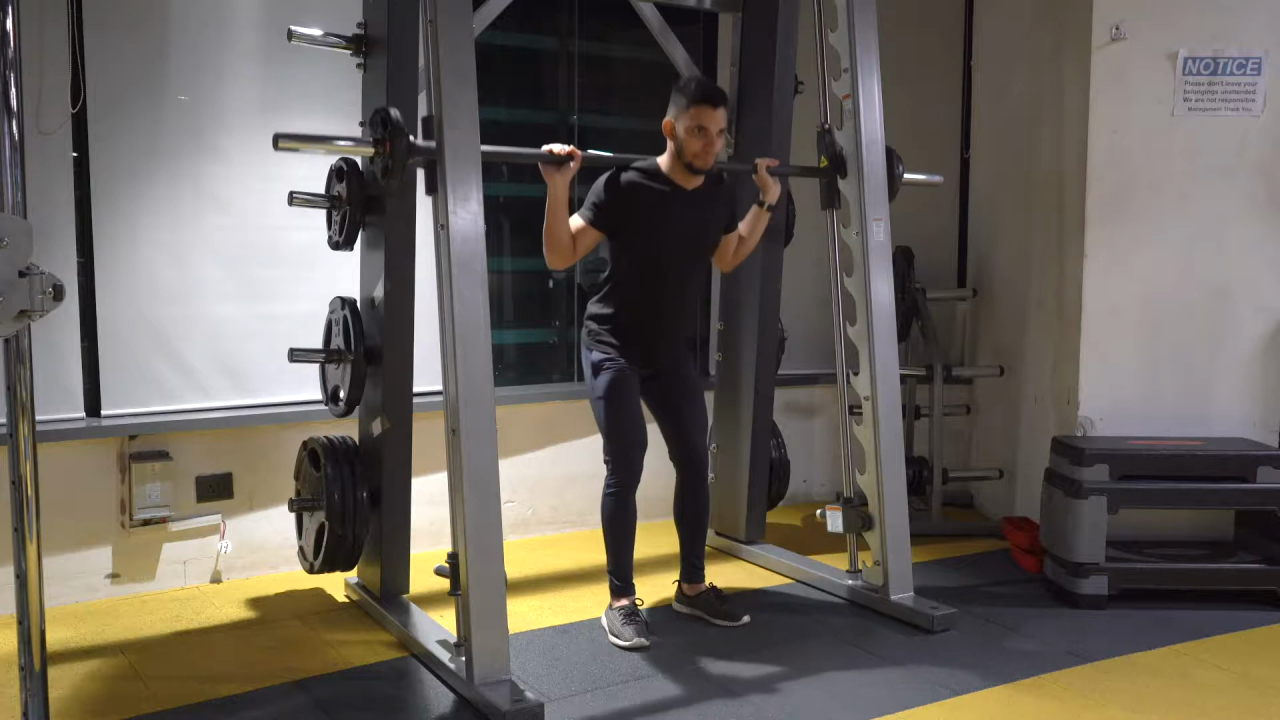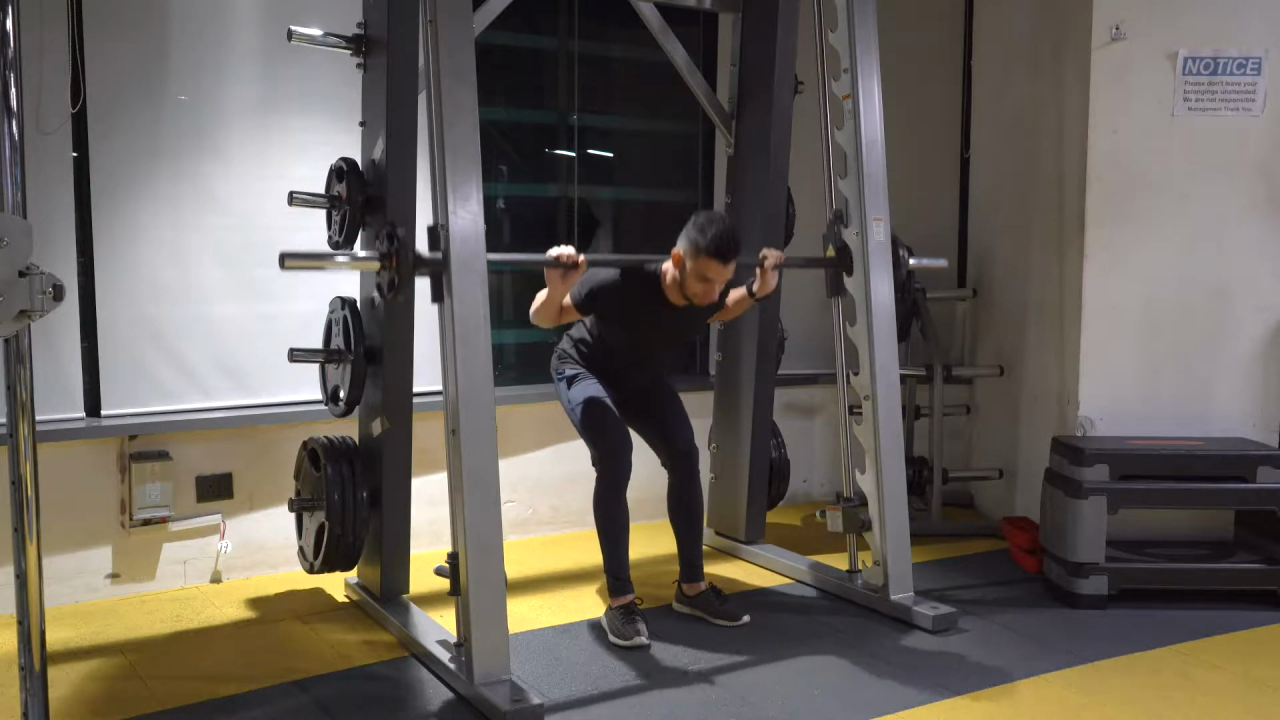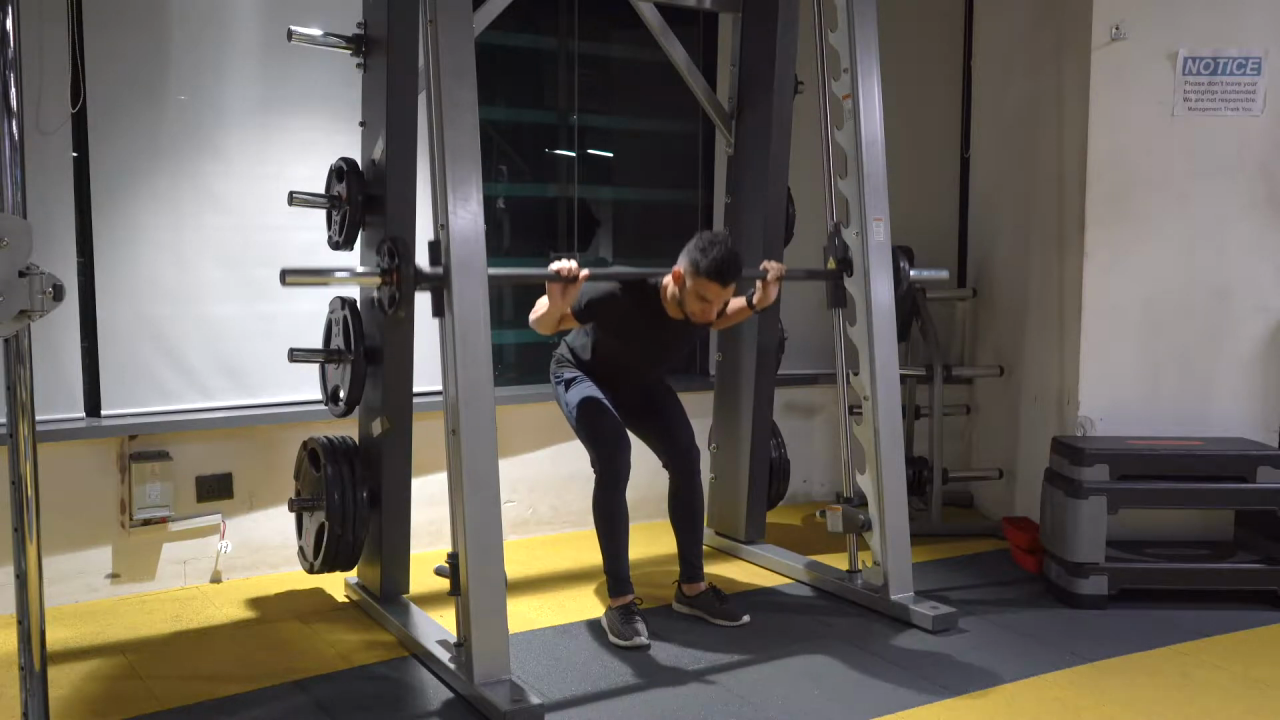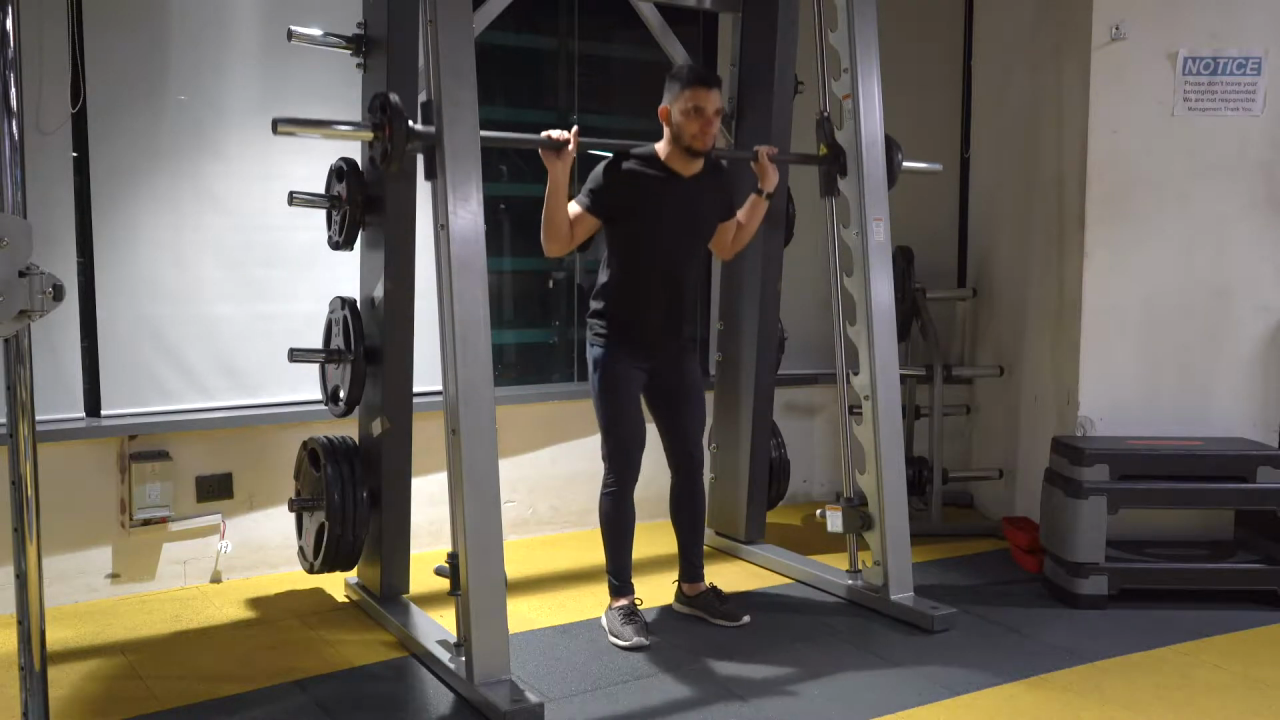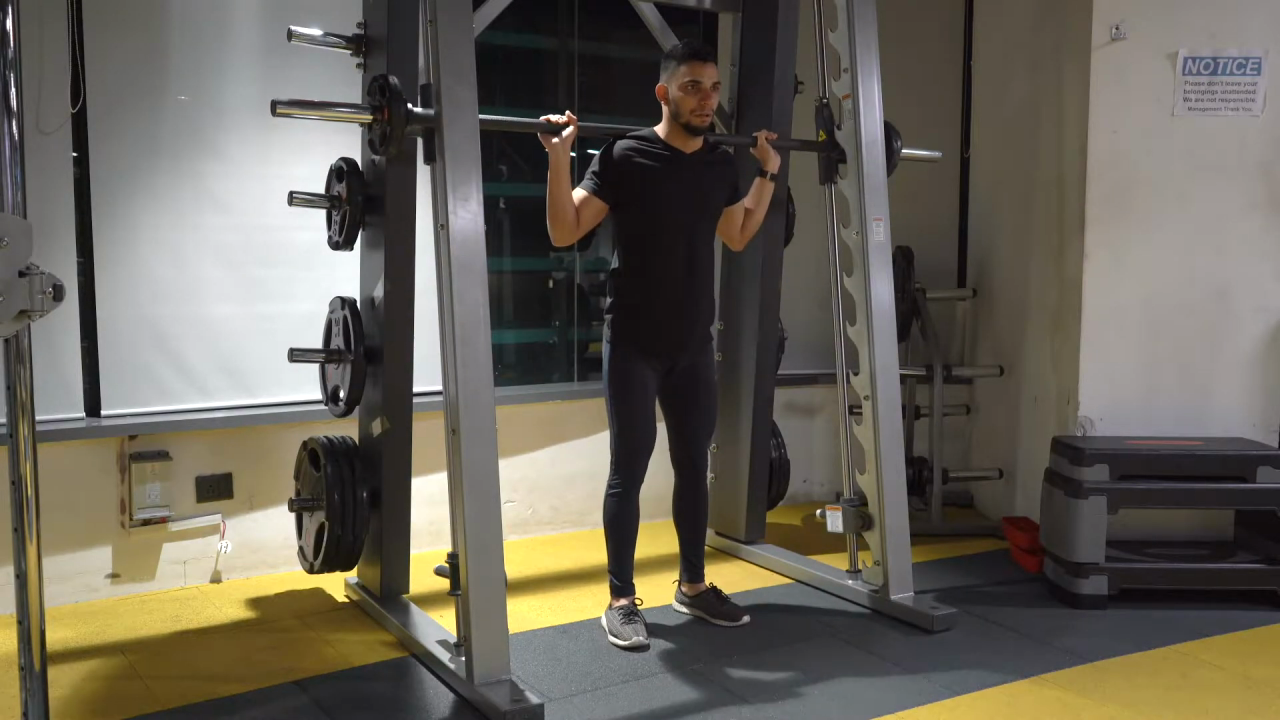
dt=1s
person 1, frame 1
left shoulder: (719, 193)
right shoulder: (625, 188)
left elbow: (727, 258)
right elbow: (558, 257)
left wrist: (766, 202)
right wrist: (558, 188)
left hip: (672, 351)
right hip: (613, 348)
left knee: (694, 459)
right knee: (626, 464)
left ankle: (693, 586)
right ankle: (621, 601)
person 1, frame 2
left shoulder: (708, 291)
right shoulder: (620, 284)
right elbow: (542, 319)
left wrist: (758, 289)
right wrist: (556, 291)
left hip: (643, 376)
right hip: (584, 371)
left knee: (684, 455)
right knee: (616, 457)
left ankle: (692, 586)
right ankle: (620, 600)
person 1, frame 3
left shoulder: (705, 302)
right shoulder: (619, 295)
right elbow: (539, 324)
left wrist: (757, 301)
right wrist: (557, 302)
left hip: (642, 379)
right hip: (583, 375)
left knee: (686, 458)
right knee: (614, 462)
left ankle: (692, 587)
right ankle: (620, 602)
person 1, frame 4
left shoulder: (716, 180)
right shoulder: (623, 174)
left elbow: (727, 245)
right elbow: (556, 244)
left wrist: (764, 190)
right wrist: (558, 175)
left hip: (677, 345)
right hip: (617, 344)
left knee: (689, 462)
right knee: (623, 469)
left ankle: (693, 586)
right ankle: (620, 600)
person 1, frame 5
left shoulder: (720, 163)
right shoulder: (626, 157)
left elbow: (737, 236)
right elbow: (564, 233)
left wrist: (768, 173)
right wrist: (560, 158)
left hip: (693, 343)
right hip: (634, 343)
left knee: (693, 464)
right knee: (630, 469)
left ankle: (693, 585)
right ankle: (621, 600)
